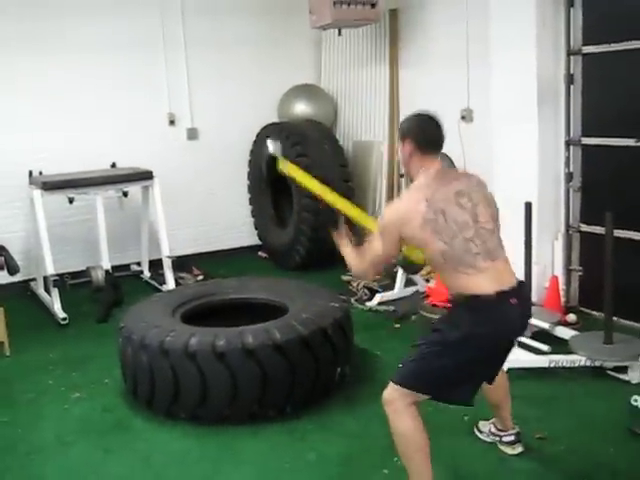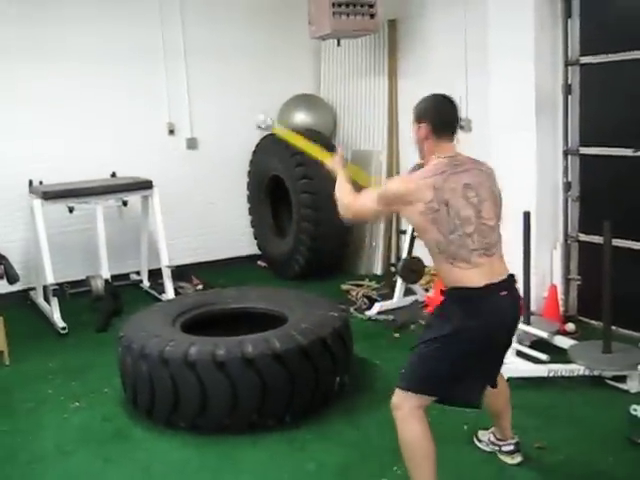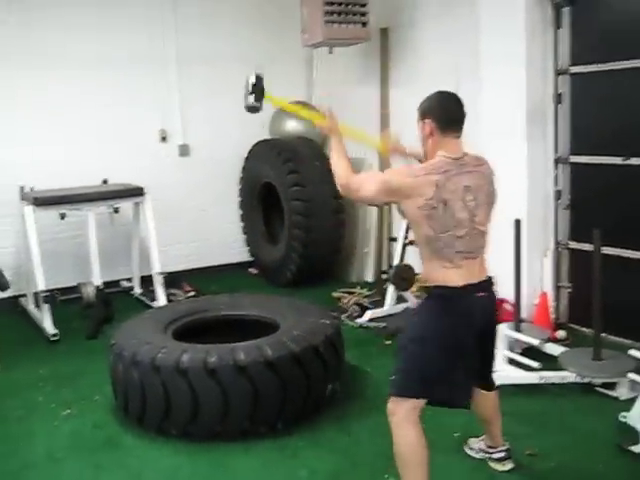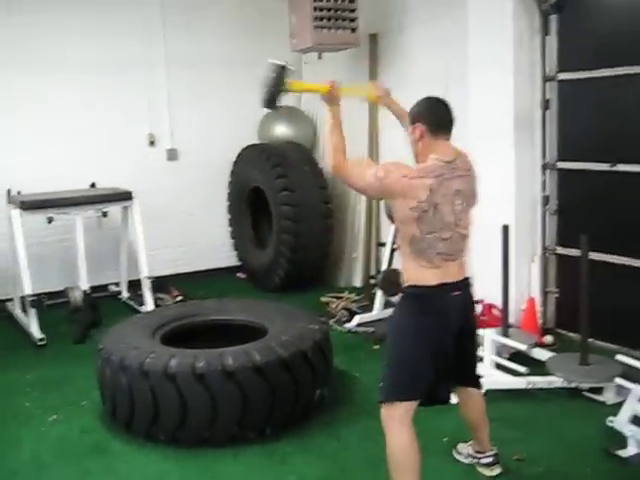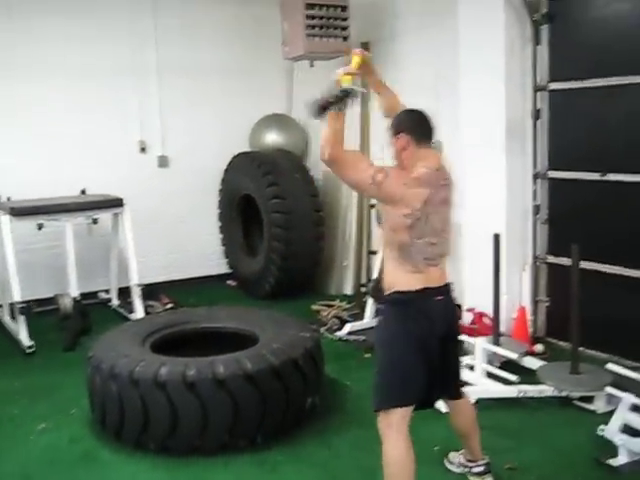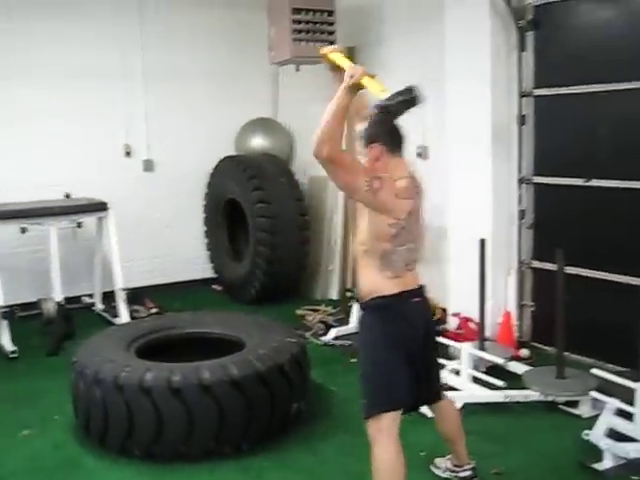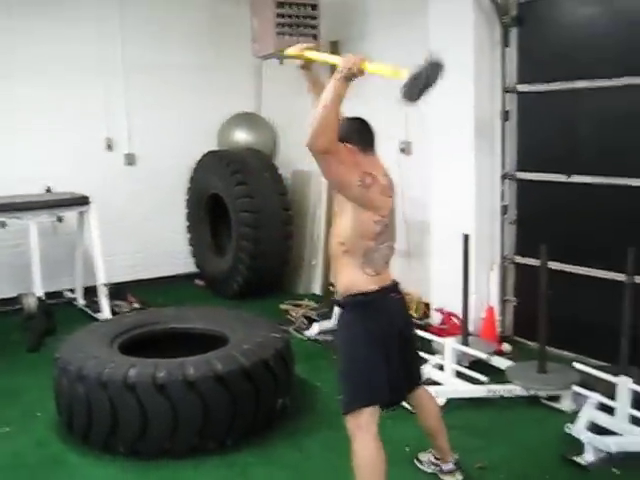
dt=0.1s
person 1, frame 1
left shoulder: (401, 211)
right shoulder: (473, 184)
left elbow: (366, 271)
left wrist: (346, 247)
left hip: (479, 313)
right hip: (516, 301)
left knee: (397, 399)
right knee: (486, 362)
right ankle: (506, 432)
person 1, frame 2
left shoulder: (409, 187)
right shoulder: (483, 172)
left elbow: (349, 208)
left wrist: (339, 171)
left hip: (470, 306)
right hip: (507, 296)
left knee: (405, 404)
right knee: (487, 369)
right ankle: (505, 441)
person 1, frame 3
left shoulder: (412, 179)
right shoulder: (482, 169)
left elbow: (347, 185)
left wrist: (334, 137)
right wrist: (404, 152)
left hip: (444, 304)
right hip: (483, 295)
left knee: (402, 410)
right knee: (479, 380)
right ankle: (496, 448)
person 1, frame 4
left shoulder: (406, 180)
right shoulder: (463, 165)
left elbow: (339, 168)
right elbow: (434, 153)
left wrist: (333, 109)
right wrist: (391, 104)
left hip: (422, 304)
right hip: (460, 296)
left knee: (396, 413)
right knee: (466, 382)
person 1, frame 5
left shoulder: (401, 187)
right shoulder: (439, 171)
left elbow: (330, 154)
right elbow: (404, 119)
right wrist: (376, 80)
left hip: (406, 309)
right hip: (440, 300)
left knee: (393, 422)
right knee: (452, 391)
person 1, frame 6
left shoulder: (387, 195)
right shoulder: (405, 179)
left elbow: (325, 151)
right elbow: (380, 129)
left wrist: (345, 87)
right wrist: (351, 87)
left hip: (385, 315)
right hip: (415, 305)
left knee: (383, 427)
right knee: (434, 395)
person 1, frame 7
left shoulder: (370, 190)
right shoulder: (373, 180)
left elbow: (320, 142)
right elbow: (331, 135)
left wrist: (340, 78)
right wrist: (311, 71)
left hip: (363, 311)
right hip: (390, 301)
left knee: (361, 423)
right knee: (414, 387)
